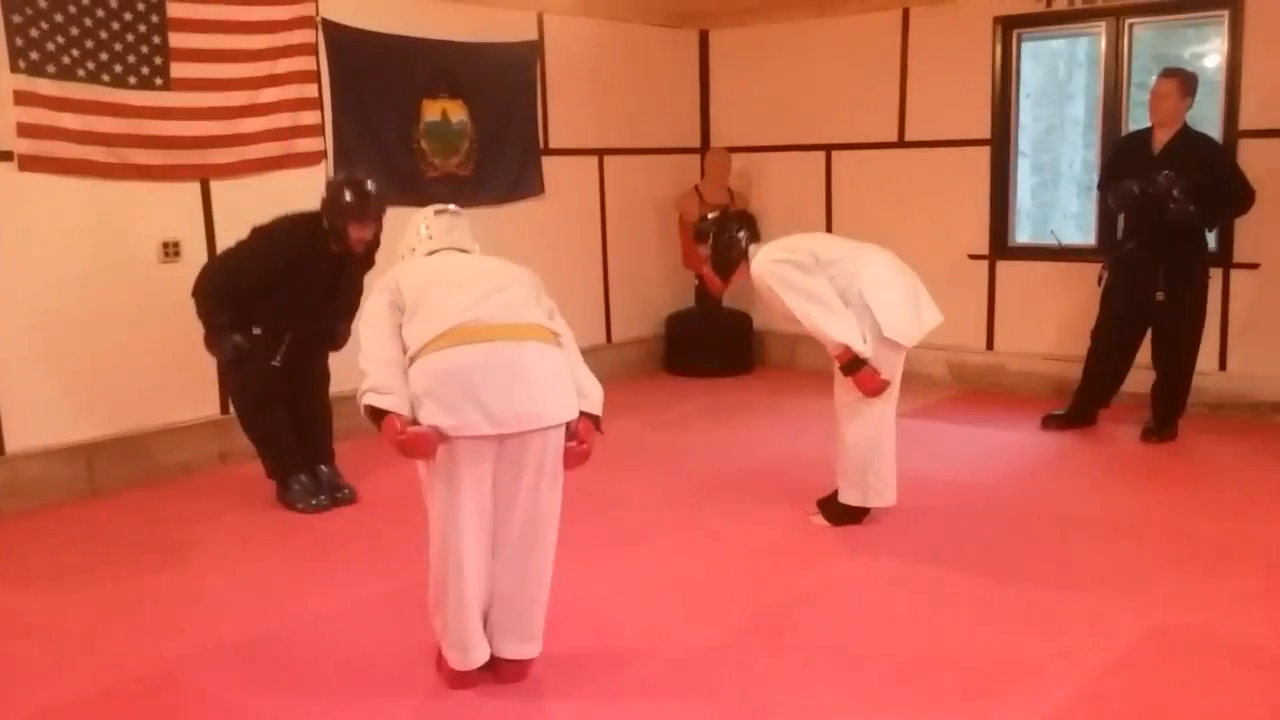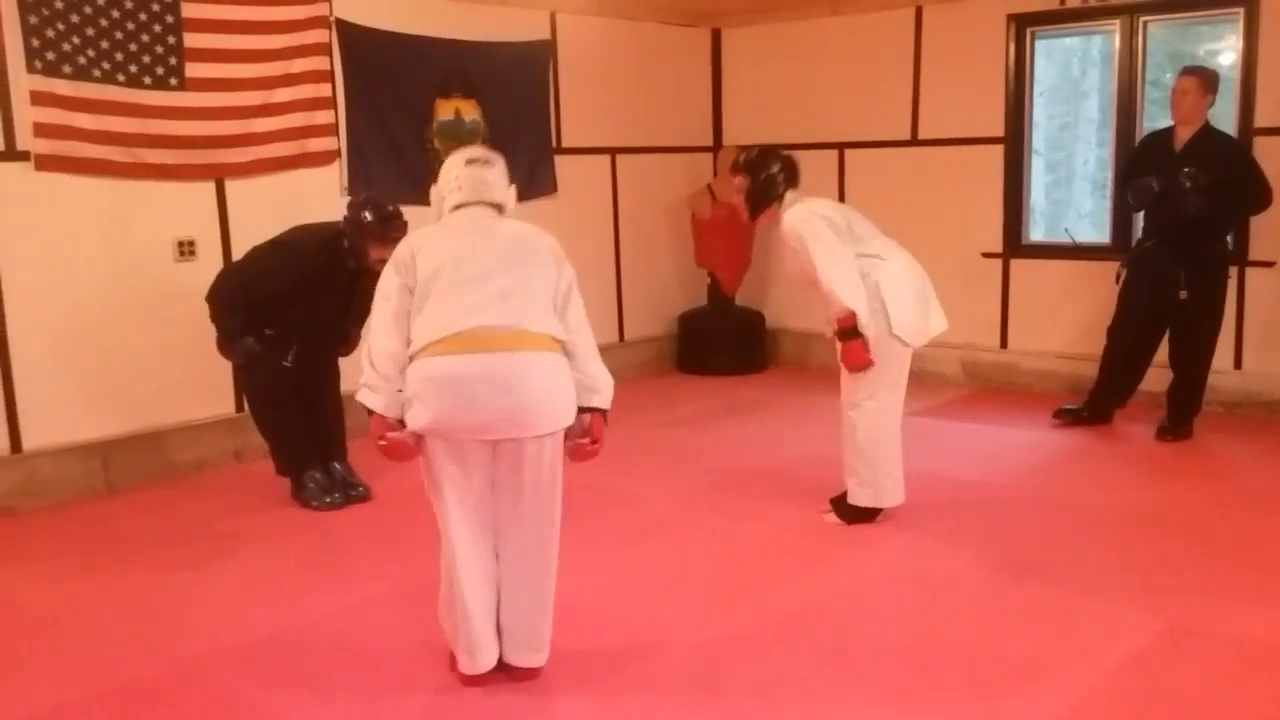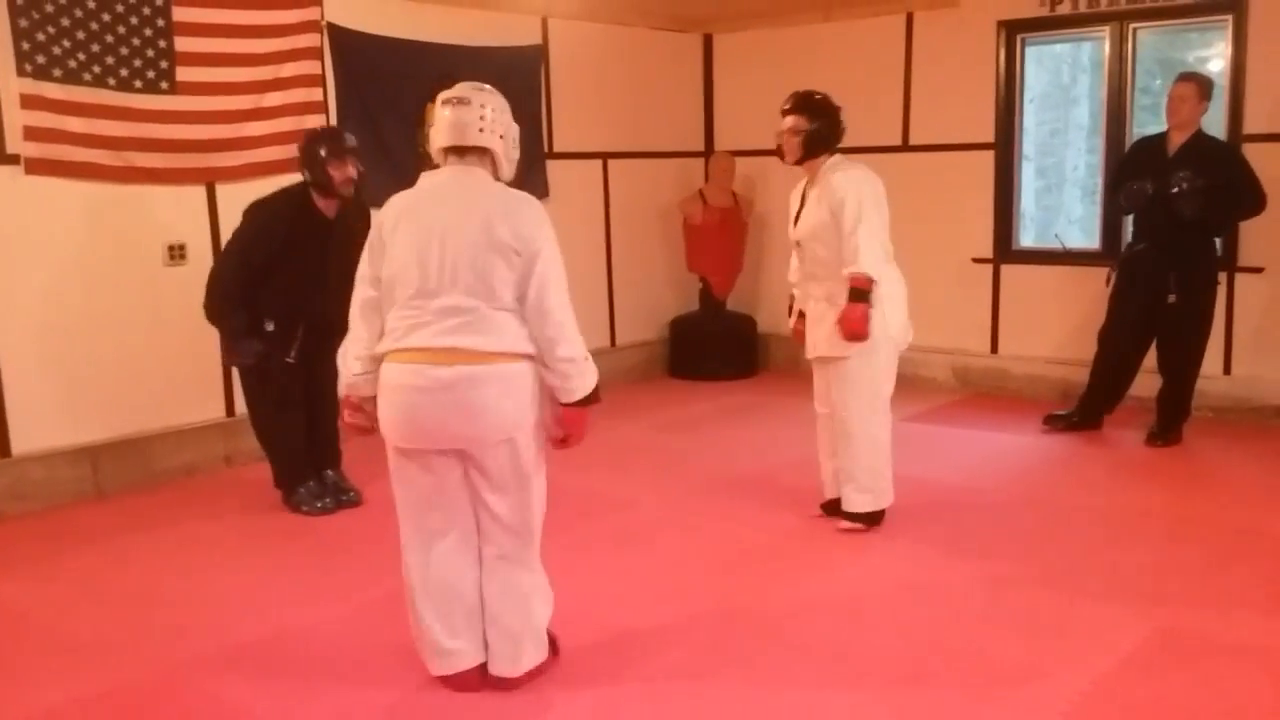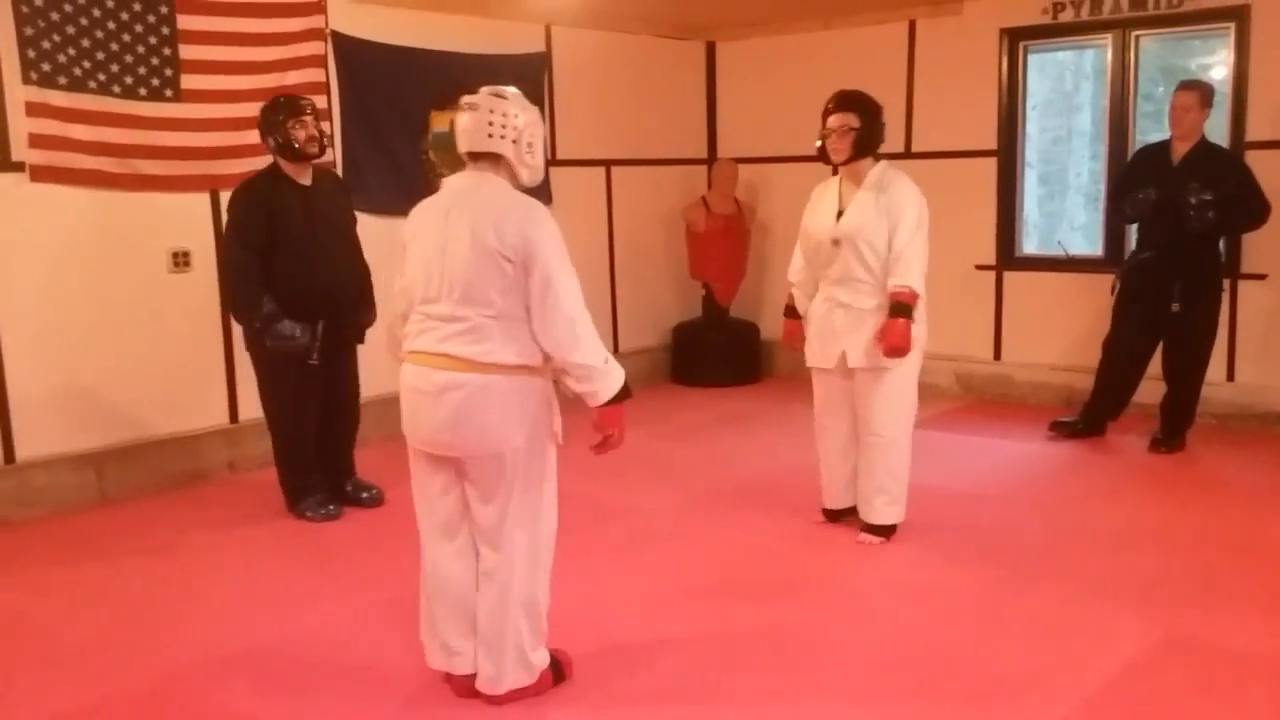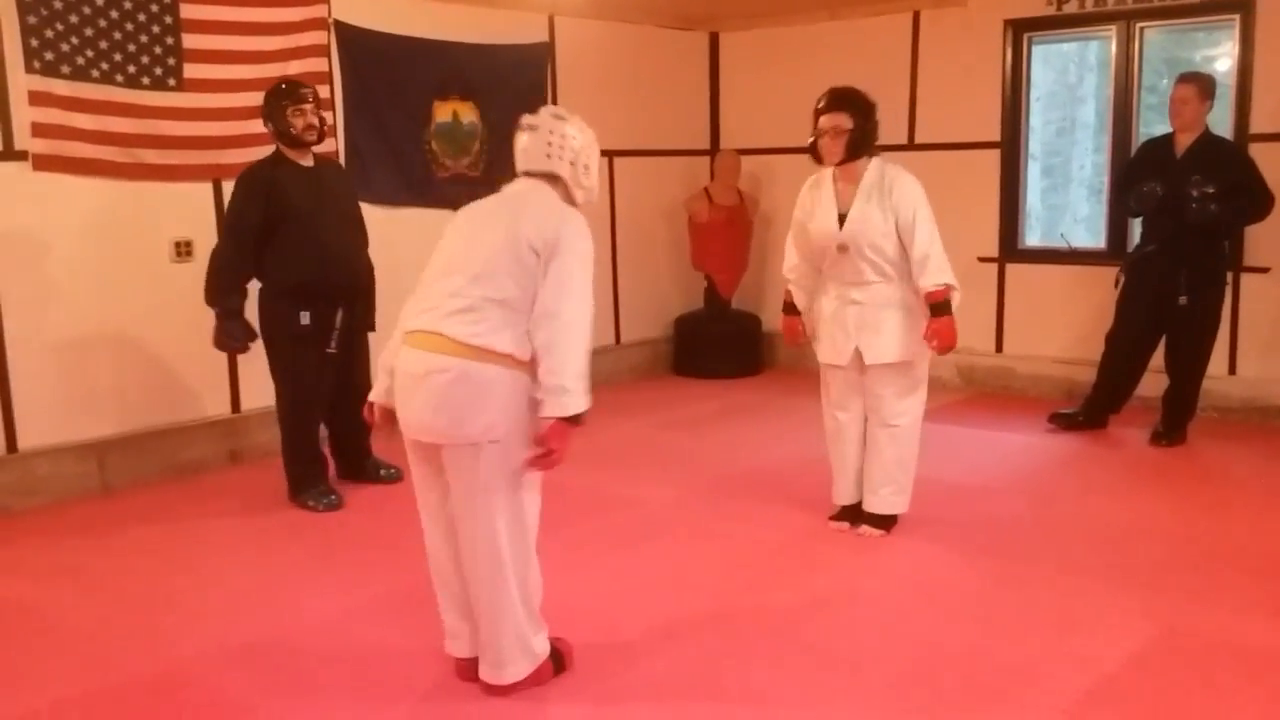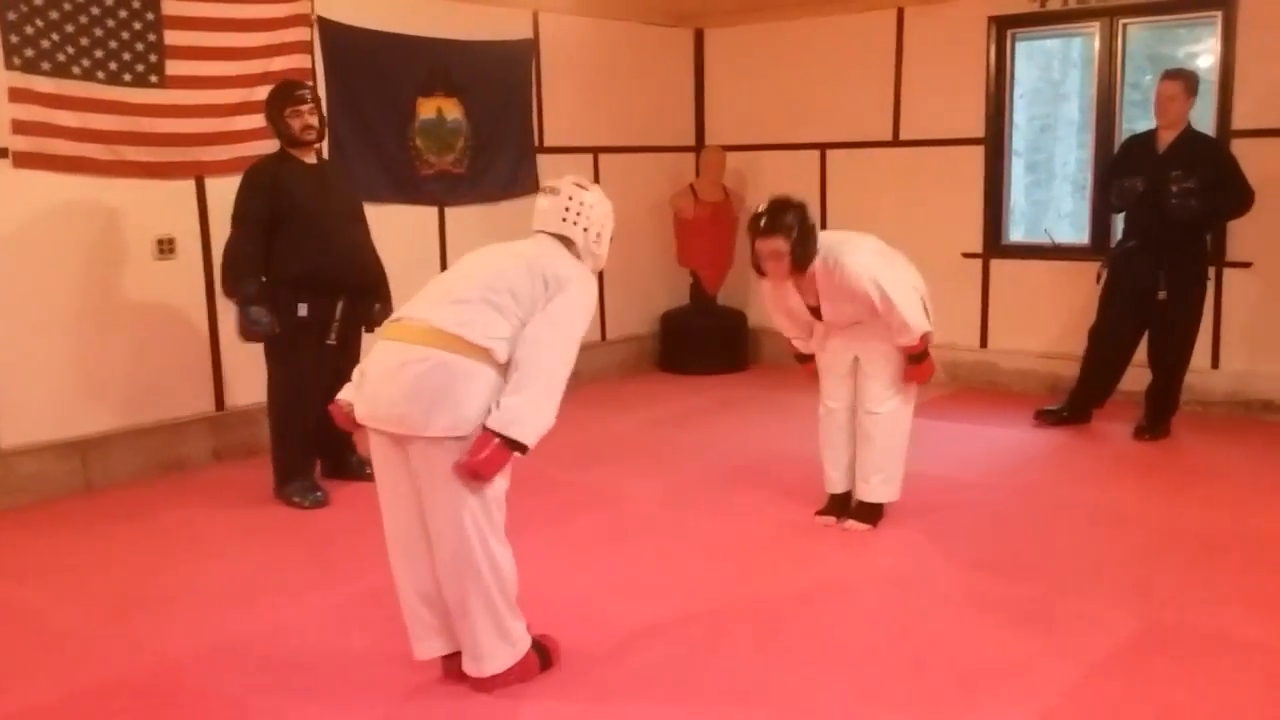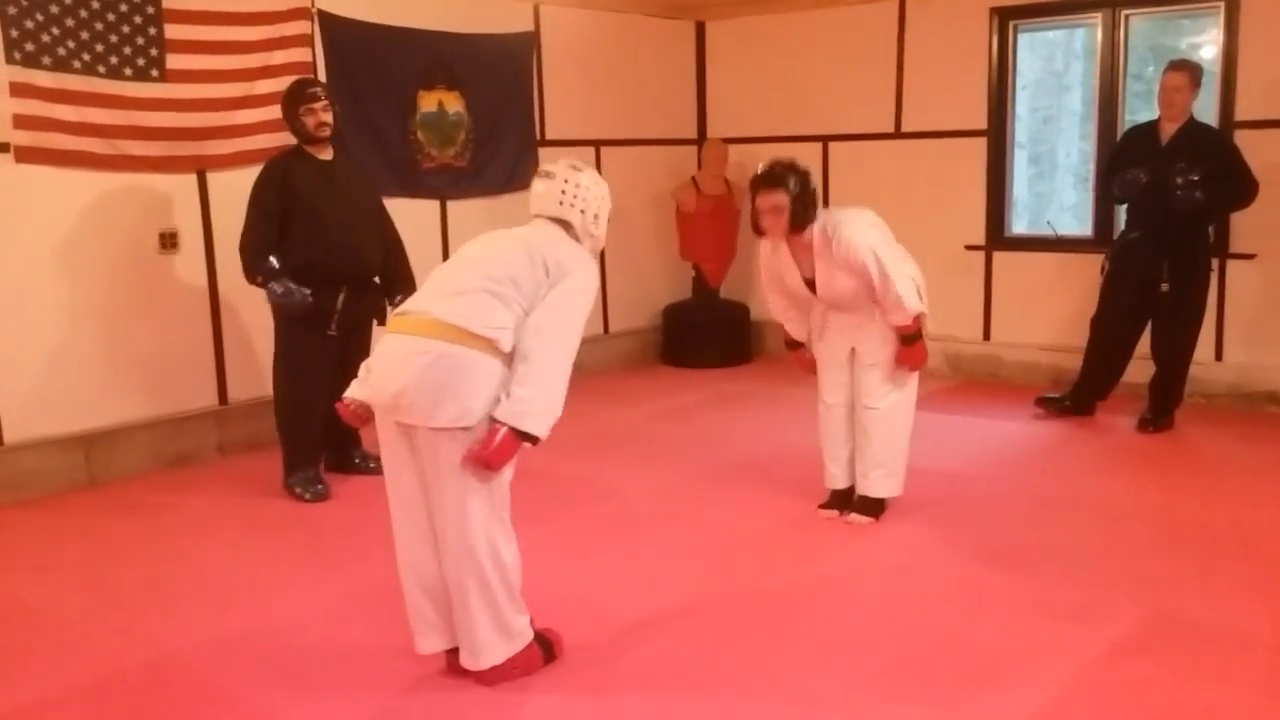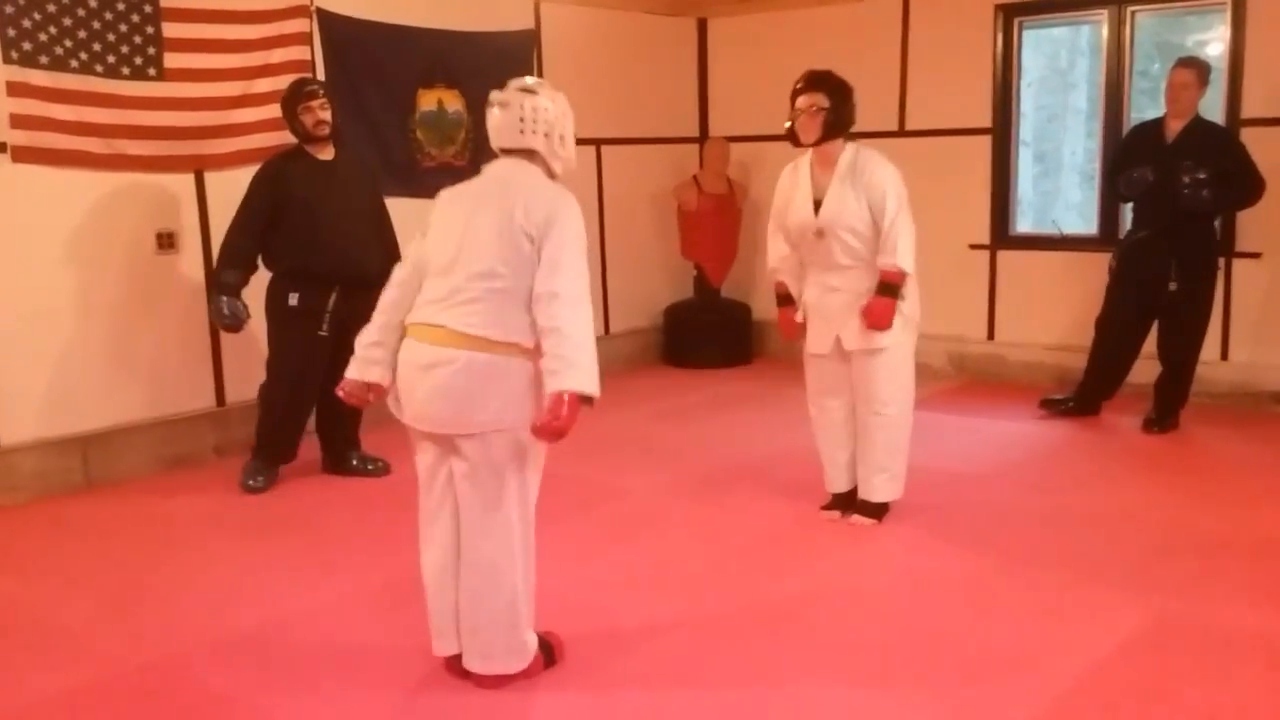
dt=0.4s
person 1, frame 1
left shoulder: (395, 280)
right shoulder: (514, 273)
left elbow: (380, 349)
right elbow: (564, 342)
left wrist: (392, 415)
right wrist: (585, 413)
left hip: (449, 380)
right hip: (534, 376)
left knee: (459, 523)
right knee: (525, 522)
left ankle: (462, 654)
right ankle: (514, 649)
person 1, frame 2
left shoulder: (415, 246)
right shoulder: (541, 243)
left elbow: (387, 334)
right elbow: (575, 329)
left wrist: (385, 413)
right wrist: (591, 409)
left hip: (446, 382)
right hip: (534, 381)
left knee: (463, 524)
right knee: (528, 524)
left ankle: (473, 653)
right ankle: (524, 650)
person 1, frame 3
left shoulder: (395, 212)
right shoulder: (521, 212)
left elbow: (366, 311)
right elbow: (550, 314)
left wrist: (360, 386)
right wrist: (573, 394)
left hip: (413, 387)
right hip: (498, 387)
left knee: (436, 531)
right knee: (510, 527)
left ankle: (454, 655)
right ankle: (517, 652)
person 1, frame 4
left shoulder: (424, 215)
right shoulder: (525, 217)
right elbow: (561, 318)
right wrist: (607, 396)
left hip: (427, 392)
right hip: (500, 397)
left knee: (447, 534)
right knee: (512, 537)
left ankle: (458, 660)
right ankle: (513, 668)
person 1, frame 5
left shoulder: (474, 214)
right shoulder: (565, 224)
left elbow: (423, 302)
right elbow: (560, 323)
left wrist: (386, 386)
right wrist: (560, 413)
left hip: (419, 373)
right hip: (483, 385)
left knee: (448, 525)
right knee: (500, 527)
left ankle: (469, 646)
right ankle: (514, 658)
person 1, frame 6
left shoulder: (497, 256)
right shoulder: (575, 278)
right elbow: (541, 359)
left wrist: (355, 391)
right wrist: (507, 435)
left hip: (390, 368)
right hip: (451, 382)
left knee: (414, 525)
right knee: (469, 524)
left ankle: (451, 646)
right ankle: (497, 656)
person 1, frame 7
left shoulder: (496, 243)
right shoulder: (577, 264)
right elbow: (546, 347)
left wrist: (363, 388)
right wrist: (517, 425)
left hip: (396, 361)
right hip: (457, 373)
left knee: (422, 516)
right knee: (475, 514)
left ankle: (455, 640)
right ankle: (499, 649)
person 1, frame 8
left shoulder: (454, 199)
right shoulder: (554, 203)
left elbow: (404, 285)
right elbow: (561, 299)
left wrist: (369, 364)
right wrist: (569, 385)
left hip: (423, 365)
right hip: (491, 375)
left knee: (445, 515)
right knee: (498, 517)
left ankle: (459, 642)
right ankle: (502, 653)
person 2, frame 1
left shoulder: (766, 269)
right shoulder: (773, 258)
left elbow: (823, 316)
left wrist: (855, 367)
right wrist: (852, 363)
left hip: (878, 302)
right hip: (881, 294)
left knee: (862, 407)
right knee: (857, 405)
left ankle: (855, 500)
right ankle: (855, 491)
person 2, frame 2
left shoulder: (799, 221)
right shoulder: (799, 215)
left elbow: (840, 281)
left wrist: (850, 337)
right wrist: (849, 334)
left hip: (889, 303)
right hip: (884, 299)
left knee: (867, 403)
right knee: (866, 401)
left ankle: (866, 499)
right ankle: (865, 490)
person 2, frame 3
left shoulder: (849, 181)
right shoulder: (804, 189)
left elbow: (865, 249)
left wrist: (857, 303)
right wrist: (799, 310)
left hip: (864, 307)
right hip: (830, 307)
left knee: (859, 408)
right knee: (830, 408)
left ankle: (866, 503)
right ankle: (844, 495)
person 2, frame 4
left shoulder: (899, 190)
right shoulder: (822, 194)
left elbow: (909, 262)
right elbow: (806, 261)
left wrist: (900, 318)
right wrist: (794, 312)
left hip: (881, 322)
right hip: (832, 321)
left knee: (883, 422)
right knee: (832, 418)
left ankle: (882, 514)
right ankle: (842, 500)
person 2, frame 5
left shoulder: (898, 186)
right shoulder: (813, 190)
left elbow: (926, 253)
right elbow: (800, 259)
left wrist: (941, 312)
right wrist: (793, 308)
left hip: (891, 316)
right hip: (837, 315)
left knee: (891, 413)
right knee: (841, 411)
left ankle: (883, 506)
right ankle: (849, 500)
person 2, frame 6
left shoulder: (853, 264)
right shoulder: (775, 278)
left elbow: (902, 308)
right elbow: (793, 322)
left wrist: (919, 357)
right wrist: (808, 356)
left hip: (890, 313)
right hip: (837, 326)
left knee: (880, 405)
right knee: (834, 402)
left ankle: (872, 498)
right ankle: (839, 492)
person 2, frame 7
left shoulder: (852, 234)
right shoulder: (771, 249)
left elbow: (897, 288)
right elbow: (785, 302)
left wrist: (912, 340)
right wrist: (797, 343)
left hip: (883, 316)
right hip: (835, 318)
left knee: (878, 399)
right knee: (833, 398)
left ankle: (874, 491)
right ankle: (841, 486)
person 2, frame 8
left shoulder: (873, 170)
right shoulder: (792, 177)
left elbow: (897, 237)
right elbow: (782, 245)
left wrist: (887, 295)
right wrist: (787, 301)
left hip: (876, 299)
right hip: (823, 305)
left knee: (881, 402)
right knee: (827, 401)
left ankle: (876, 494)
right ankle: (842, 489)
person 3, frame 1
left shoulder: (362, 247)
right shoulder: (285, 240)
right elbow: (214, 281)
left wrist: (340, 324)
right wrist: (221, 332)
left hip: (306, 331)
right hip: (254, 333)
left knee: (312, 393)
right knee: (261, 398)
left ankle: (322, 469)
right ankle: (292, 478)
person 3, frame 2
left shoulder: (374, 264)
right shoulder: (302, 253)
right elbow: (228, 288)
left wrist: (348, 331)
right wrist: (235, 337)
right hip: (264, 335)
left knee: (323, 392)
right knee: (274, 397)
left ankle: (336, 467)
right ankle: (307, 476)
person 3, frame 3
left shoulder: (355, 215)
right shoulder: (275, 214)
left elbow: (352, 274)
right elbow: (228, 273)
left wrist: (338, 322)
right wrist: (236, 334)
left hip: (317, 329)
right hip: (267, 331)
left knee: (323, 399)
right knee: (278, 405)
left ankle: (328, 473)
right ankle: (299, 483)
person 3, frame 4
left shoulder: (333, 187)
right shoulder: (255, 195)
left elbow: (351, 250)
right elbow: (237, 265)
left wrist: (365, 302)
right wrist: (265, 320)
left hip: (337, 323)
right hip: (285, 327)
left knee: (343, 406)
right knee: (293, 414)
left ankle: (341, 480)
right ankle: (305, 491)
person 3, frame 5
left shoulder: (335, 174)
right shoulder: (260, 180)
left elbow: (356, 241)
right elbow: (234, 250)
left wrist: (366, 296)
right wrist: (229, 312)
left hip: (349, 309)
right hip: (296, 314)
left knee: (354, 392)
right knee: (302, 400)
left ankle: (355, 461)
right ankle: (307, 480)
person 3, frame 6
left shoulder: (334, 176)
right shoulder: (265, 176)
left elbow: (360, 240)
right elbow: (245, 243)
left wrist: (377, 293)
right wrist: (249, 300)
left hip: (346, 304)
right hip: (296, 305)
left knee: (339, 388)
right knee: (296, 393)
left ankle: (339, 457)
right ankle: (293, 476)
person 3, frame 7
left shoulder: (354, 171)
right shoulder: (281, 171)
left elbow: (383, 233)
right elbow: (257, 235)
left wrist: (400, 286)
right wrist: (272, 279)
left hip: (357, 296)
right hip: (305, 298)
left knee: (348, 381)
right knee: (302, 384)
left ankle: (343, 451)
right ankle: (301, 468)
person 3, frame 8
left shoulder: (358, 172)
right shoulder: (278, 172)
left elbow: (384, 237)
right elbow: (246, 233)
right wrist: (227, 289)
left hip: (354, 298)
right hip: (298, 298)
left knee: (344, 382)
right knee: (289, 383)
left ankle: (343, 451)
right ankle: (266, 459)
person 4, frame 1
left shoulder: (1205, 150)
right shoulder: (1129, 146)
left elbow: (1241, 197)
right elbow: (1107, 186)
left wrist: (1197, 212)
right wrist: (1118, 195)
left hip: (1181, 262)
right hip: (1132, 257)
left knee: (1174, 345)
right knee: (1109, 335)
left ankle: (1165, 419)
right ankle: (1084, 408)
person 4, frame 2
left shoulder: (1226, 149)
right shoulder: (1152, 145)
left elbow: (1259, 196)
right elbow: (1127, 186)
left wrist: (1210, 204)
right wrist: (1139, 193)
left hip: (1200, 261)
right hip: (1152, 254)
left knee: (1191, 344)
right knee: (1126, 333)
left ankle: (1180, 418)
right ankle: (1099, 406)
person 4, frame 3
left shoulder: (1220, 155)
right shoulder: (1143, 150)
left elbow: (1253, 200)
right elbow: (1114, 192)
left wrist: (1205, 207)
right wrist: (1129, 196)
left hip: (1191, 265)
right hip: (1142, 259)
left knee: (1180, 348)
right knee: (1117, 338)
left ankle: (1170, 423)
right ankle: (1089, 410)
person 4, frame 4
left shoulder: (1224, 163)
right shoulder: (1146, 158)
left elbow: (1257, 210)
right elbow: (1116, 202)
left wrist: (1215, 219)
right wrist: (1132, 206)
left hip: (1195, 274)
right hip: (1146, 268)
left knee: (1185, 357)
right knee: (1121, 346)
left ankle: (1173, 430)
right ankle: (1093, 417)
person 4, frame 5
left shoulder: (1228, 156)
right shoulder: (1150, 151)
left elbow: (1261, 202)
right elbow: (1120, 195)
left wrist: (1218, 212)
right wrist: (1137, 200)
left hip: (1200, 267)
right hip: (1150, 261)
left knee: (1188, 350)
right knee: (1124, 339)
left ankle: (1174, 423)
right ankle: (1095, 410)
person 4, frame 6
left shoulder: (1209, 152)
right shoulder: (1133, 147)
left elbow: (1241, 198)
right elbow: (1106, 190)
left wrist: (1198, 207)
right wrist: (1118, 196)
left hip: (1181, 262)
right hip: (1133, 255)
left knee: (1170, 345)
right knee: (1107, 334)
left ankle: (1158, 417)
right ankle: (1079, 405)
person 4, frame 7
left shoulder: (1212, 142)
right shoulder: (1135, 138)
left elbow: (1245, 189)
right elbow: (1108, 181)
left wrist: (1203, 198)
right wrist: (1121, 187)
left hip: (1184, 253)
right hip: (1135, 246)
left knee: (1173, 336)
right knee: (1109, 325)
left ankle: (1162, 409)
right ankle: (1082, 397)
person 4, frame 8
left shoulder: (1218, 141)
right shoulder: (1140, 136)
left elbow: (1252, 187)
right elbow: (1114, 178)
left wrist: (1211, 197)
right wrist: (1127, 184)
left hip: (1191, 252)
right hip: (1141, 245)
left knee: (1180, 336)
right knee: (1115, 324)
left ankle: (1167, 410)
right ankle: (1087, 397)
